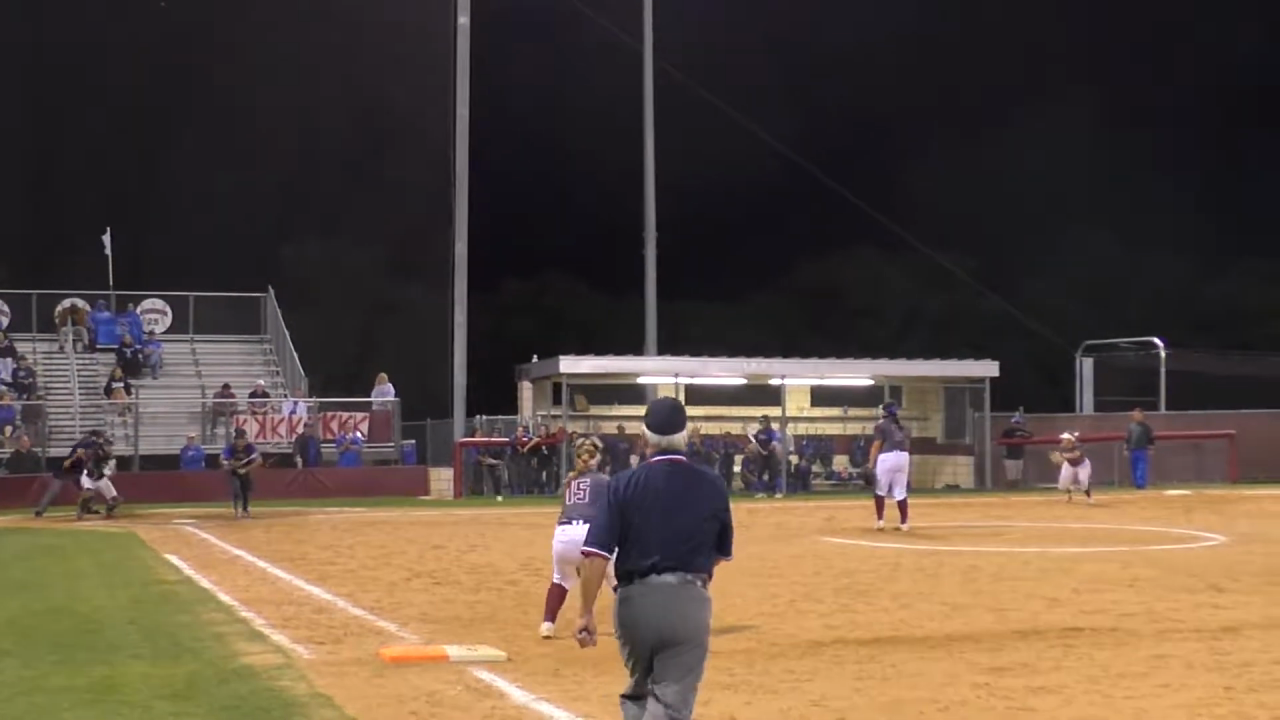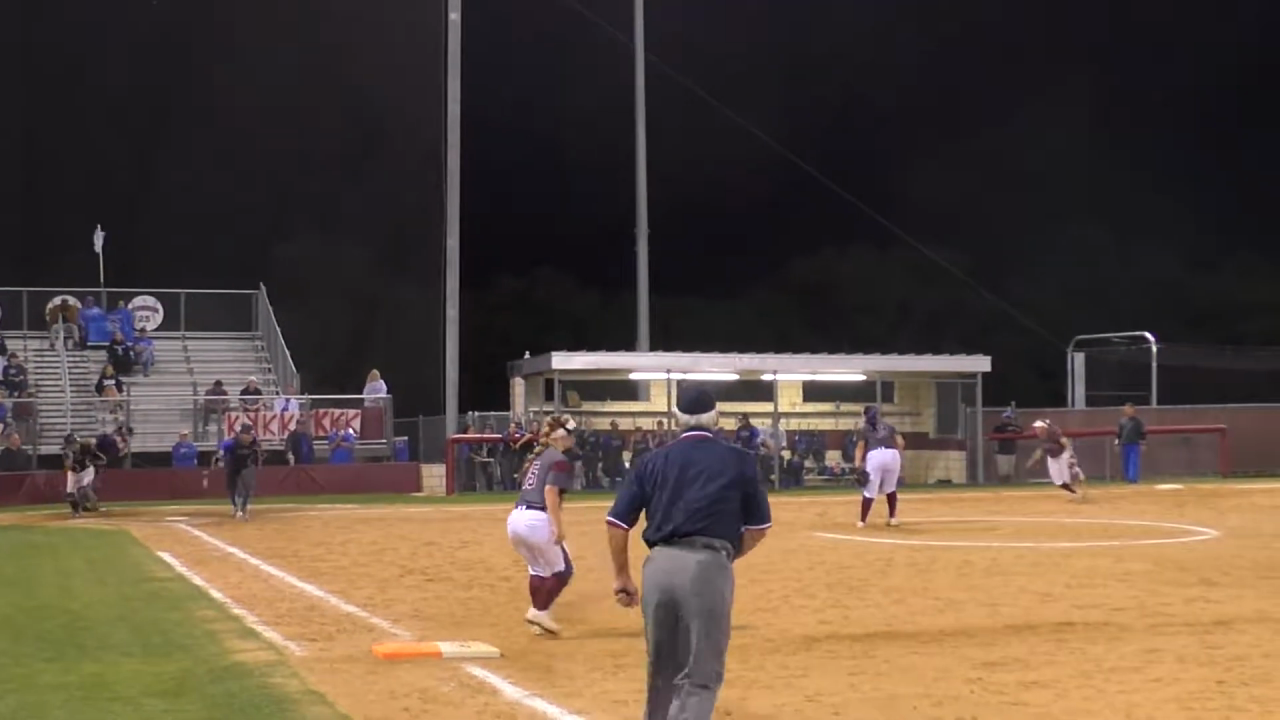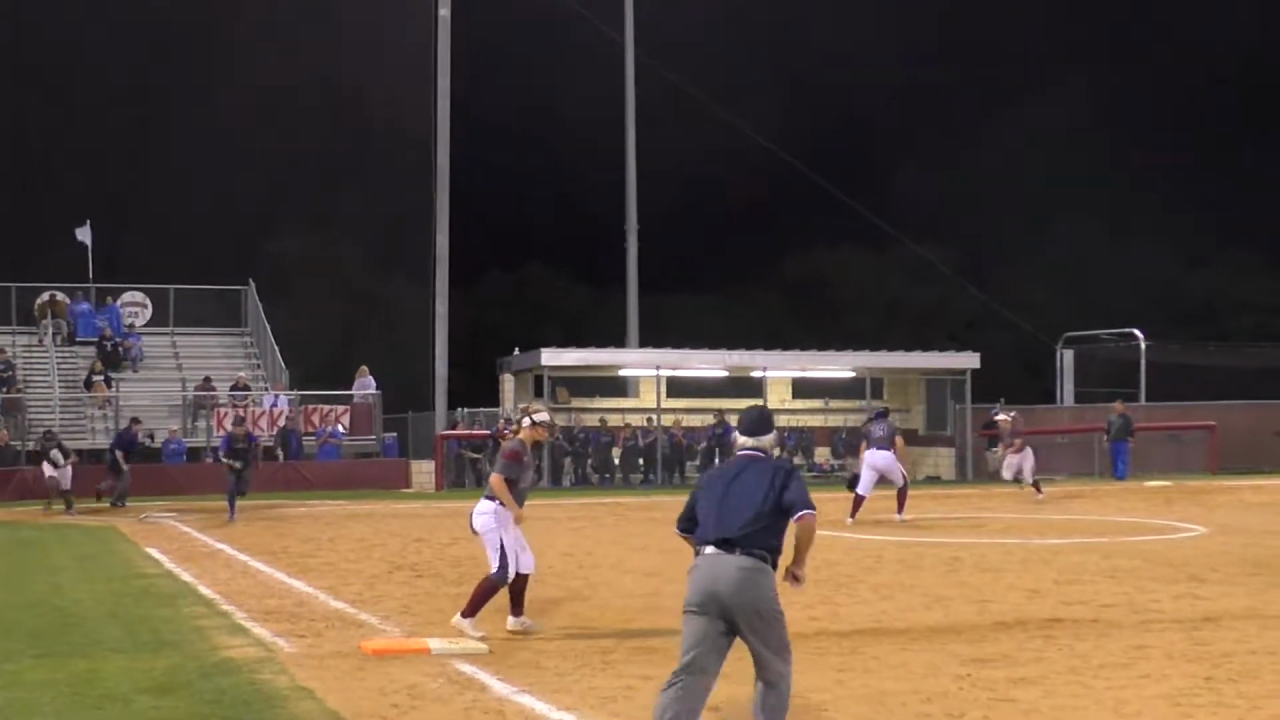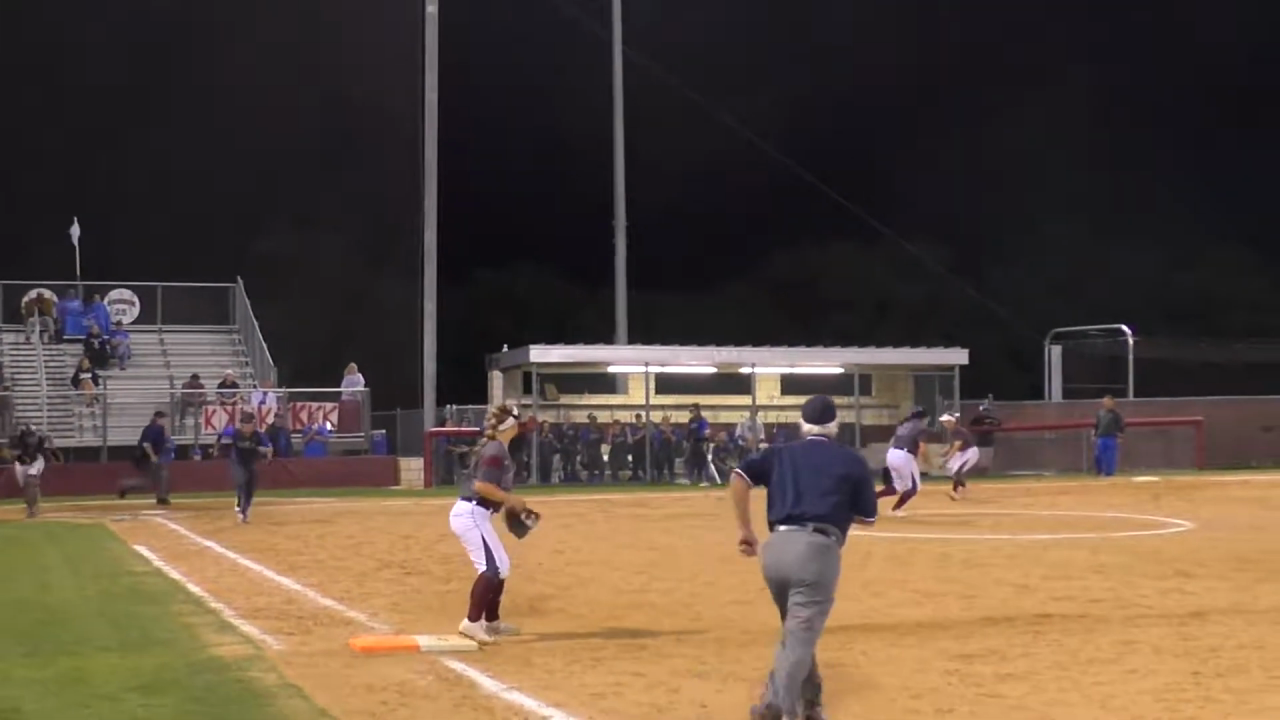
dt=0.3s
person 1, frame 1
left shoulder: (623, 485)
right shoulder: (713, 486)
left elbow: (596, 552)
right elbow: (721, 554)
left wrist: (586, 613)
left hip: (636, 600)
right hip: (689, 602)
left knee: (638, 693)
person 1, frame 2
left shoulder: (653, 461)
right shoulder: (738, 459)
left elbow: (618, 522)
right elbow: (758, 528)
left wrist: (621, 576)
left hip: (660, 567)
right hip: (709, 568)
left knee: (662, 674)
right knee: (699, 680)
person 1, frame 3
left shoulder: (712, 477)
right shoulder: (783, 473)
left elbow: (685, 530)
right elbow: (806, 518)
right wrist: (798, 564)
left hip: (704, 573)
right hip: (750, 576)
left knee: (689, 675)
right knee: (774, 670)
person 1, frame 4
left shoulder: (779, 453)
right shoulder: (853, 461)
left elbow: (739, 477)
right elbow: (867, 517)
left wrist: (745, 531)
left hip: (775, 547)
right hip: (819, 550)
left knee: (797, 630)
right knee: (798, 640)
person 2, frame 1
left shoulder: (570, 481)
right shoulder: (605, 481)
left hip: (564, 534)
left knee: (560, 580)
right knee: (618, 580)
left ankle: (548, 624)
person 2, frame 2
left shoulder: (539, 457)
right shoulder: (560, 460)
right elbow: (550, 492)
right wrist: (558, 525)
left hip: (516, 518)
right hip: (537, 520)
left knee: (539, 571)
right knee: (564, 570)
left ankle: (540, 622)
right ankle: (540, 611)
person 2, frame 3
left shoulder: (524, 449)
right shoulder: (514, 448)
right elbow: (495, 480)
right wrist: (514, 507)
left hip: (501, 513)
right hip: (493, 513)
left knee: (524, 563)
right knee: (502, 572)
left ankle: (516, 618)
right ankle: (465, 617)
person 2, frame 4
left shoulder: (497, 449)
right shoulder: (495, 452)
right elbow: (481, 486)
left wrist: (511, 500)
right wrist: (512, 500)
left hip: (467, 513)
right hip: (470, 514)
left knee: (501, 567)
right knee: (492, 569)
left ankle: (491, 621)
right ankle: (472, 623)
